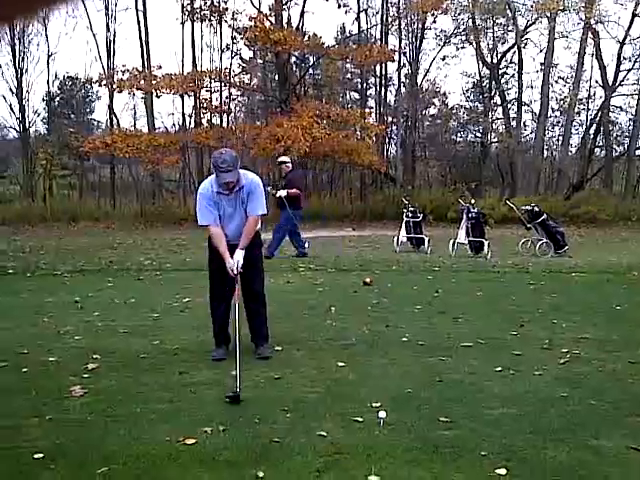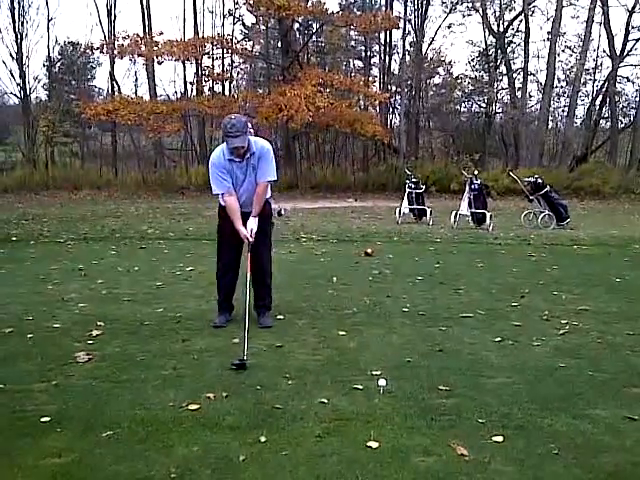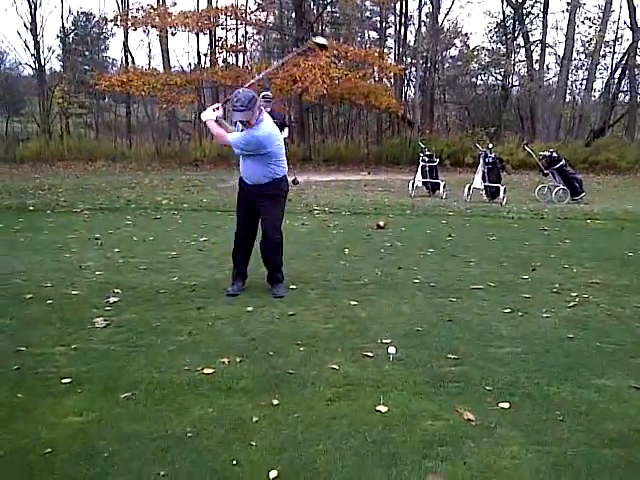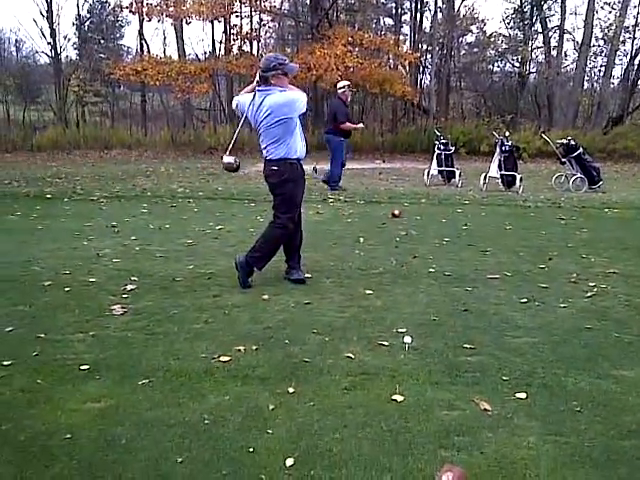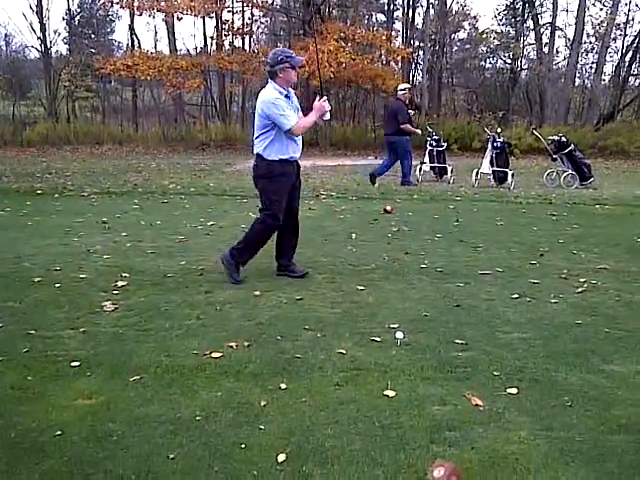
dt=1s
person 1, frame 1
left shoulder: (253, 182)
right shoulder: (206, 190)
left elbow: (253, 218)
right elbow: (213, 227)
left wrist: (241, 250)
right wrist: (226, 258)
left hip: (249, 242)
right hip: (219, 245)
left knee: (255, 292)
right knee: (219, 295)
left ankle: (261, 341)
right ankle: (221, 342)
person 1, frame 2
left shoulder: (263, 148)
right shoulder: (217, 158)
left elbow: (263, 186)
right elbow: (228, 196)
left wrist: (253, 217)
right wrist: (239, 227)
left hip: (260, 211)
right hip: (230, 214)
left knee: (261, 263)
right knee: (226, 263)
left ankle: (263, 309)
right ankle: (224, 309)
person 1, frame 3
left shoulder: (262, 134)
right shoulder: (248, 119)
left elbow: (225, 140)
right elbow: (235, 135)
left wrist: (209, 120)
right wrist: (218, 120)
left hip: (271, 189)
right hip: (248, 186)
left knee: (271, 236)
right knee: (243, 234)
left ankle: (276, 280)
right ankle: (238, 278)
person 1, frame 4
left shoulder: (252, 101)
right shoulder: (287, 100)
left elbow: (235, 101)
right elbow: (302, 95)
left wrist: (255, 83)
right wrist: (283, 84)
left hip: (276, 166)
right hip: (287, 169)
left knee: (291, 218)
right knee: (283, 221)
left ankle: (293, 266)
right ankle: (249, 262)
person 1, frame 5
left shoulder: (289, 94)
right shoulder: (271, 98)
left elbow: (296, 124)
right elbow: (296, 129)
left wrist: (315, 115)
right wrist: (316, 113)
left hip: (290, 166)
right hip: (271, 168)
left knee: (290, 217)
right knee: (270, 218)
left ankle: (285, 263)
right ankle: (234, 257)
